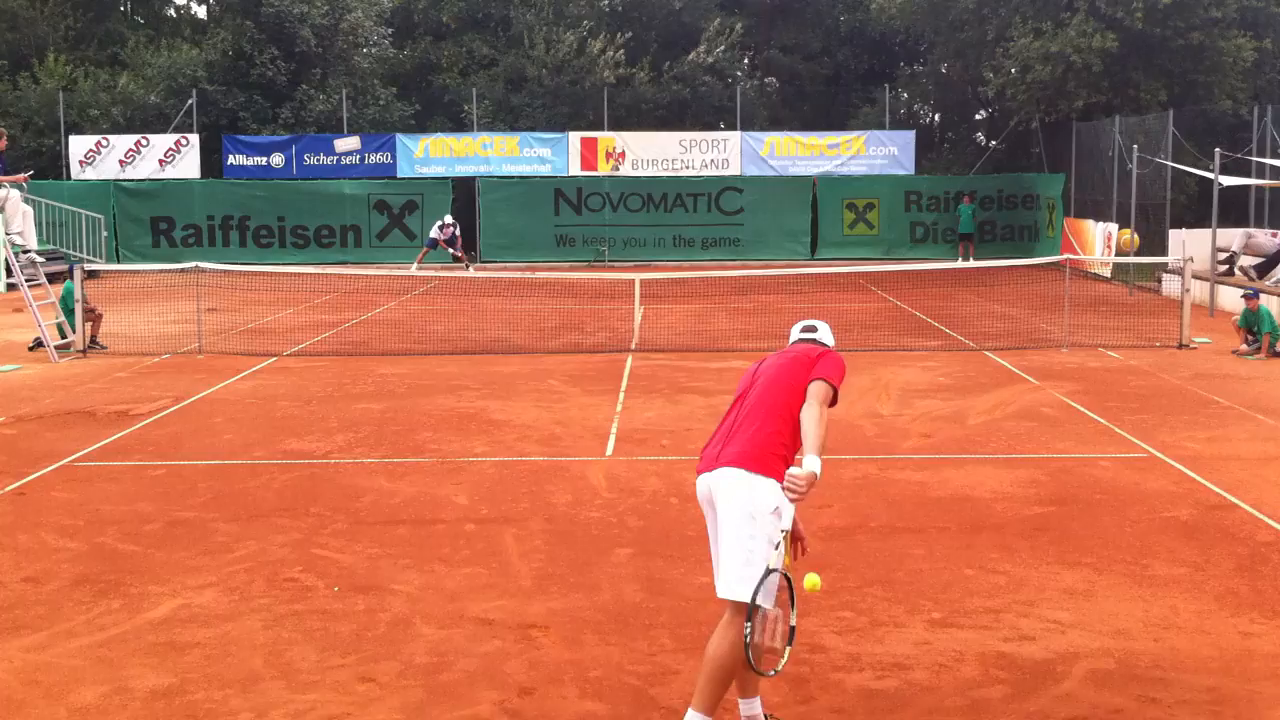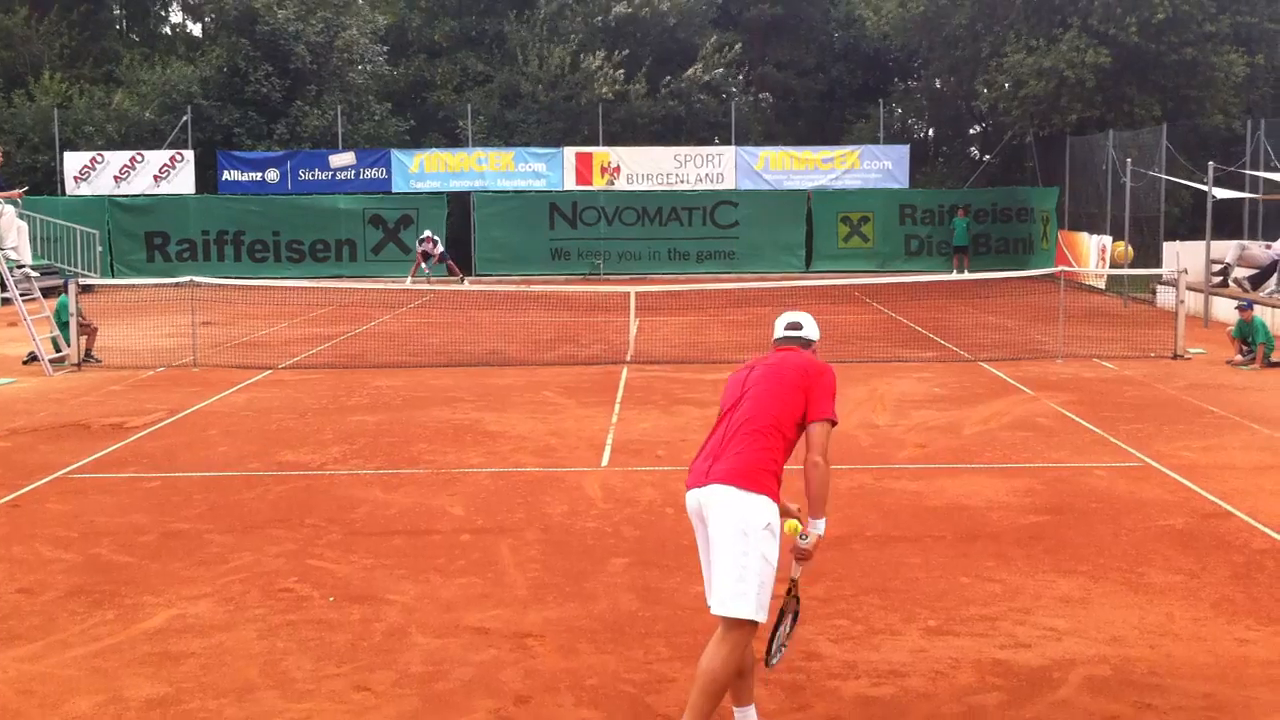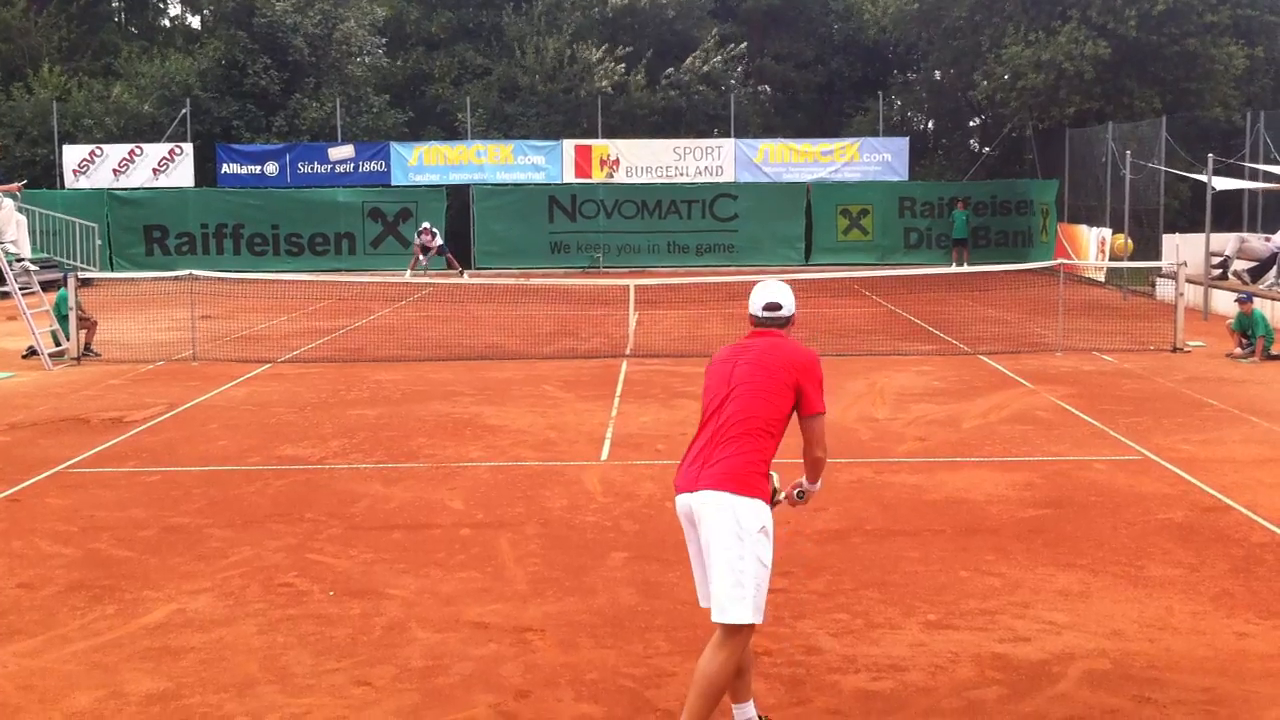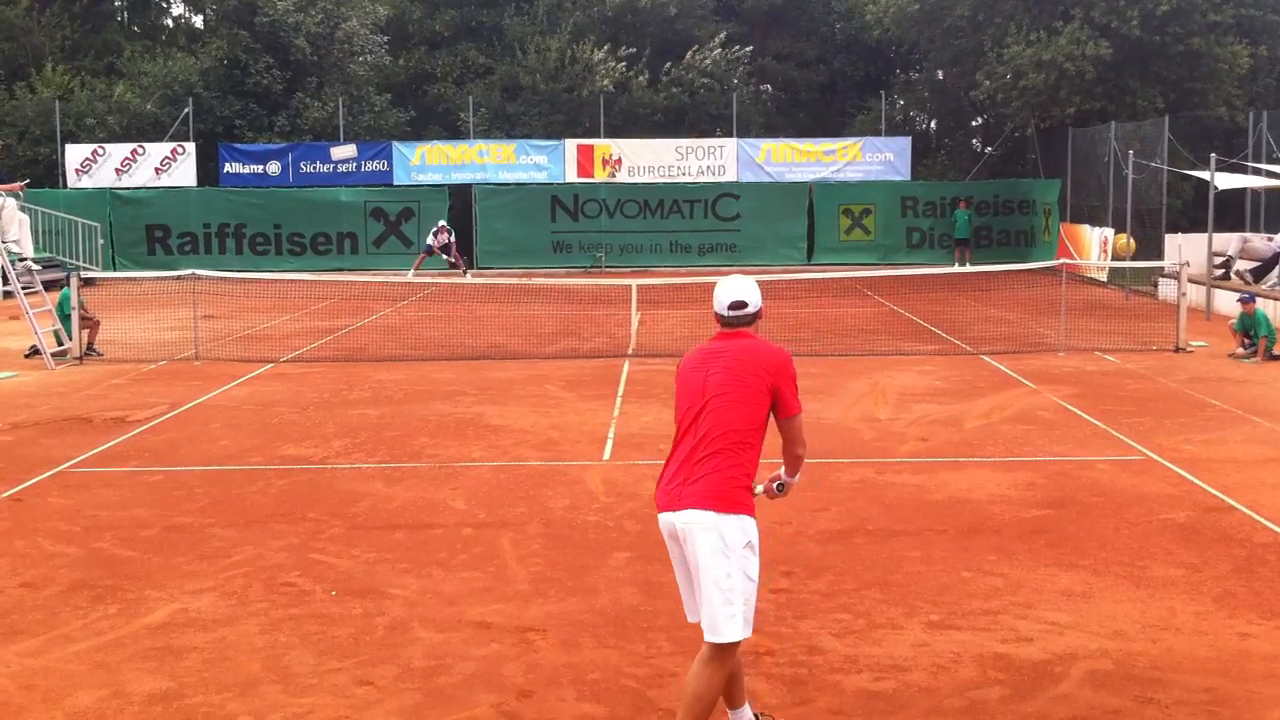
dt=0.3s
person 1, frame 1
left shoulder: (764, 365)
right shoulder: (828, 359)
right elbow: (813, 406)
left wrist: (788, 523)
right wrist: (811, 466)
left hip: (712, 475)
right hip: (750, 480)
left knee: (744, 606)
right knee: (740, 612)
person 1, frame 2
left shoulder: (744, 372)
right shoulder: (818, 371)
right elbow: (815, 458)
left wrist: (780, 509)
right wrist: (816, 528)
left hip: (702, 487)
right hip: (743, 495)
left knee: (738, 617)
right knee: (736, 624)
person 1, frame 3
left shoulder: (722, 357)
right shoulder: (802, 359)
right elbow: (816, 450)
right wrist: (808, 487)
left hip: (690, 490)
right hip: (734, 496)
left knee: (736, 619)
right knee: (735, 628)
person 1, frame 4
left shoulder: (690, 360)
right shoulder: (774, 359)
right elbow: (796, 447)
right wrist: (788, 478)
left hip: (671, 505)
right hip: (719, 511)
left knee: (724, 629)
right knee: (722, 640)
